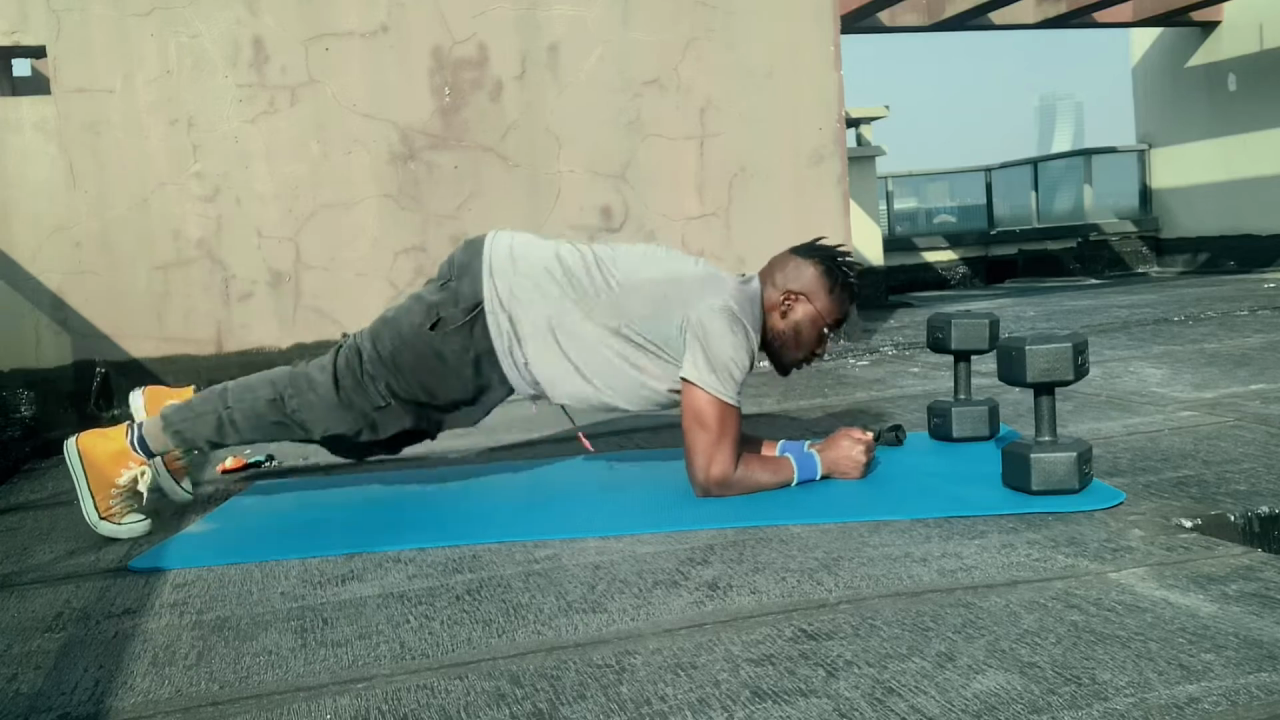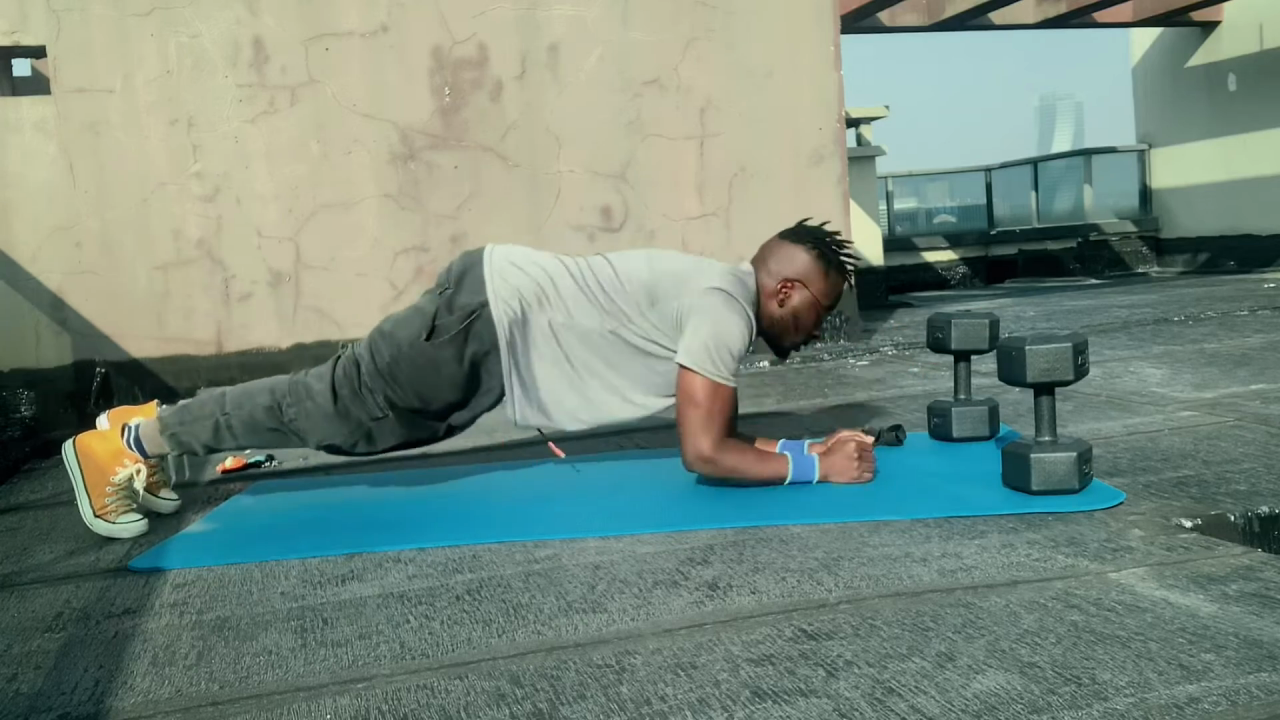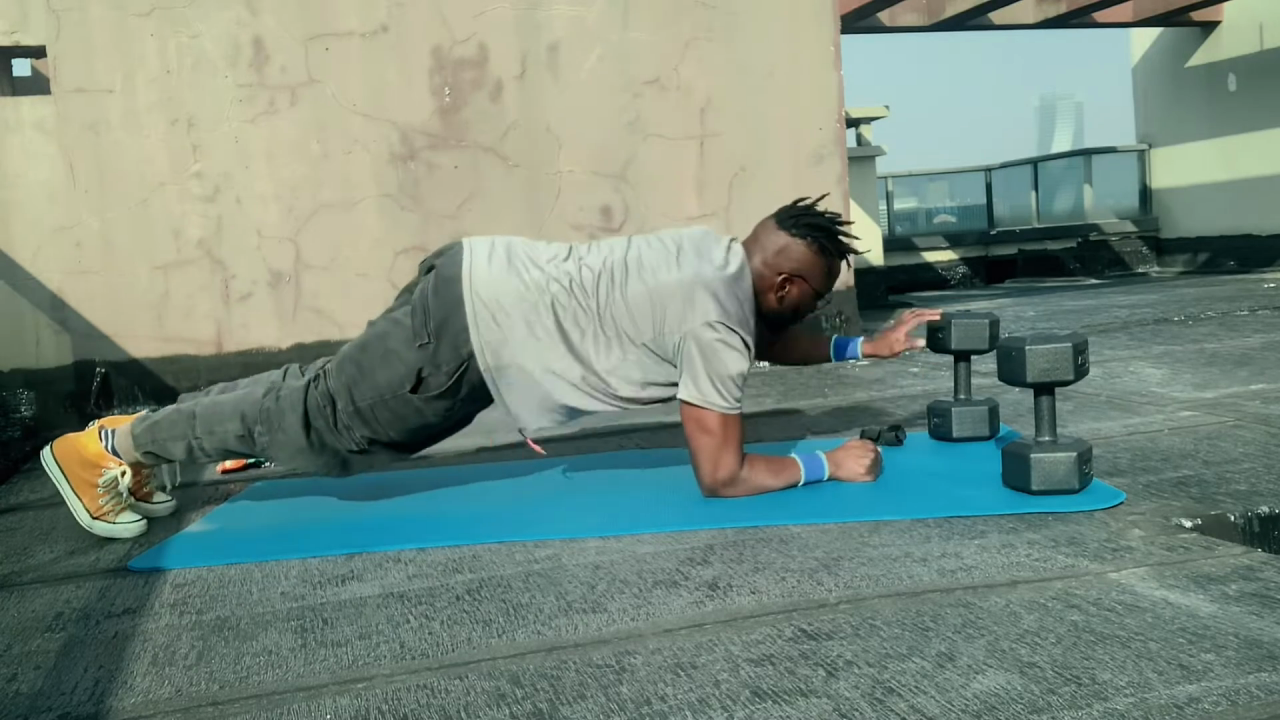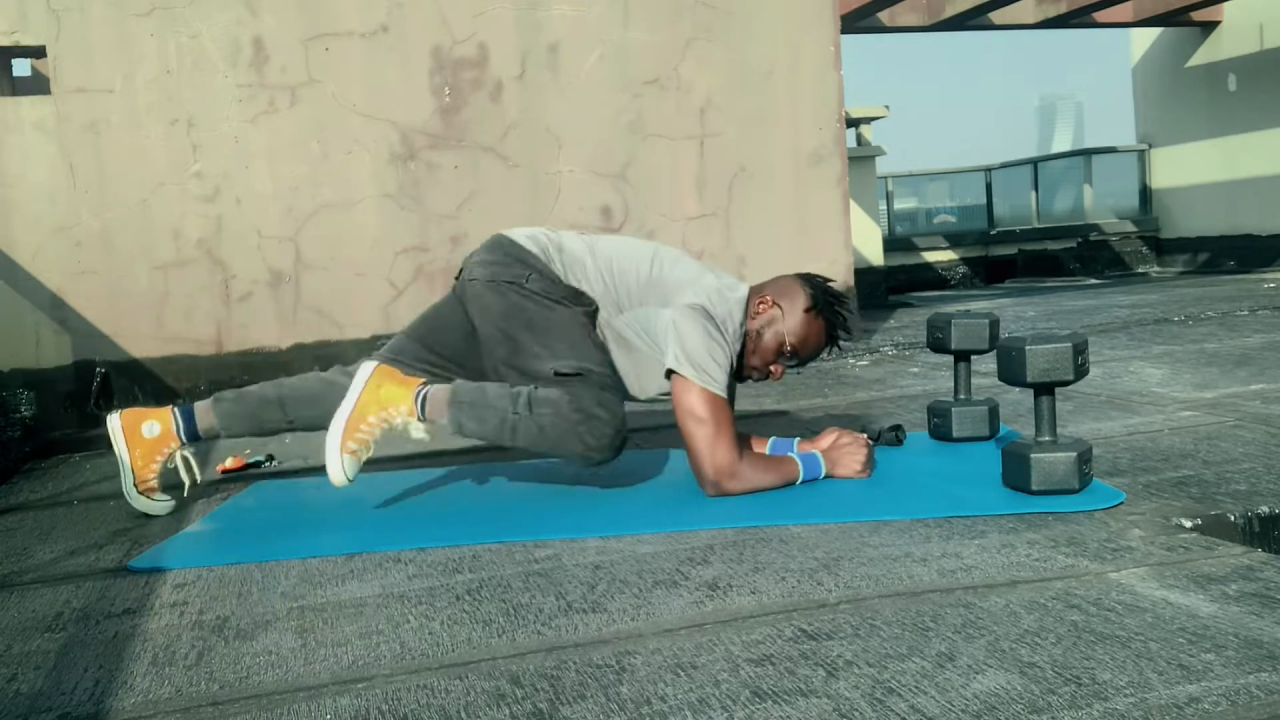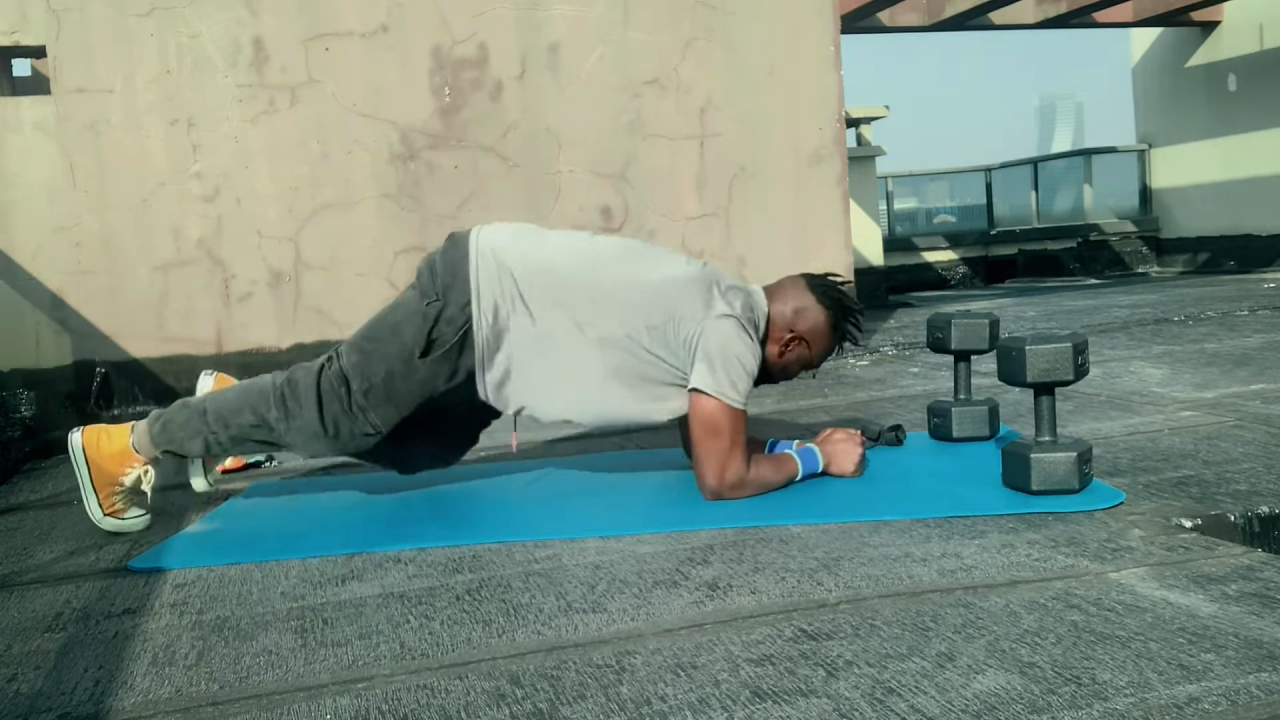
dt=0.7s
person 1, frame 1
left shoulder: (718, 306)
right shoulder: (727, 319)
left elbow: (717, 441)
right elbow: (711, 473)
left wrist: (799, 446)
right wrist: (814, 462)
left hip: (503, 310)
right hip: (487, 307)
left knee: (364, 425)
right knee: (335, 398)
left ankle: (177, 408)
right ankle: (126, 443)
person 1, frame 2
left shoulder: (714, 311)
right shoulder: (721, 303)
left elbow: (709, 444)
right elbow: (705, 454)
left wrist: (799, 454)
right wrist: (813, 461)
left hip: (499, 327)
right hip: (487, 318)
left knee: (345, 416)
right knee: (332, 409)
left ankle: (156, 426)
right ankle: (131, 439)
person 1, frame 3
left shoulder: (725, 252)
right shoulder: (716, 318)
left elbow: (763, 342)
right elbow: (723, 476)
left wrist: (860, 347)
right wrist: (832, 464)
left hip: (477, 284)
right hip: (470, 328)
left knee: (332, 398)
right knee: (322, 420)
left ankle: (142, 439)
right ankle: (106, 447)
person 1, frame 4
left shoulder: (726, 313)
right shoulder: (706, 319)
left elbow: (717, 435)
right elbow: (719, 472)
left wrist: (793, 445)
right wrist: (819, 465)
left hip: (508, 283)
right hip: (521, 275)
left knee: (362, 387)
right knee: (594, 425)
left ankle: (165, 427)
right ankle: (409, 401)
person 1, frame 5
left shoulder: (720, 304)
right shoulder: (734, 333)
left elbow: (705, 434)
right elbow: (720, 478)
left wrist: (786, 445)
right wrist: (812, 458)
left hip: (501, 272)
right hip: (474, 303)
left knee: (421, 449)
right knee: (329, 408)
left ankle: (235, 404)
right ankle: (124, 446)
